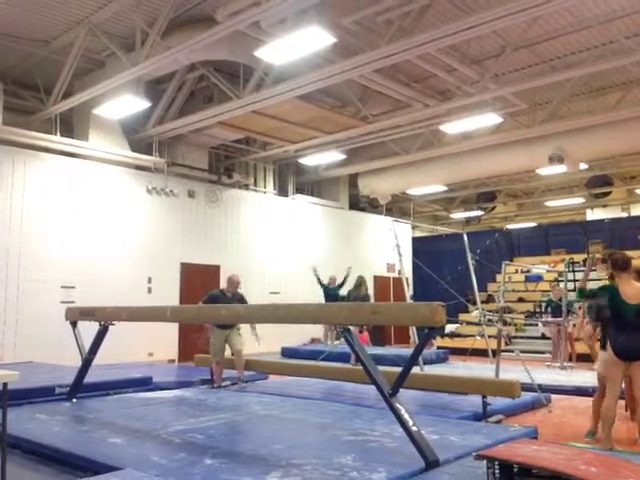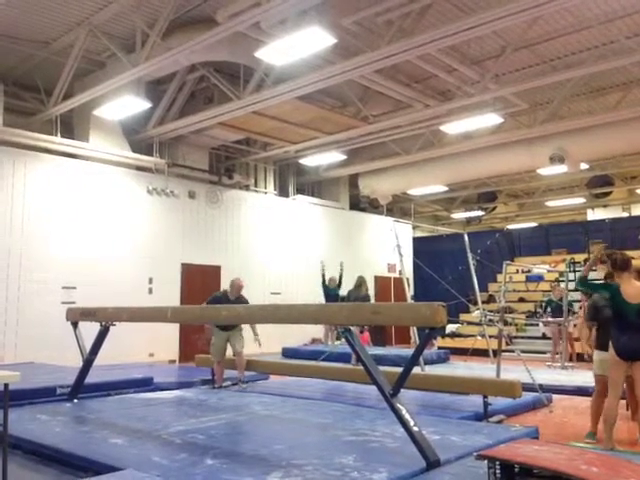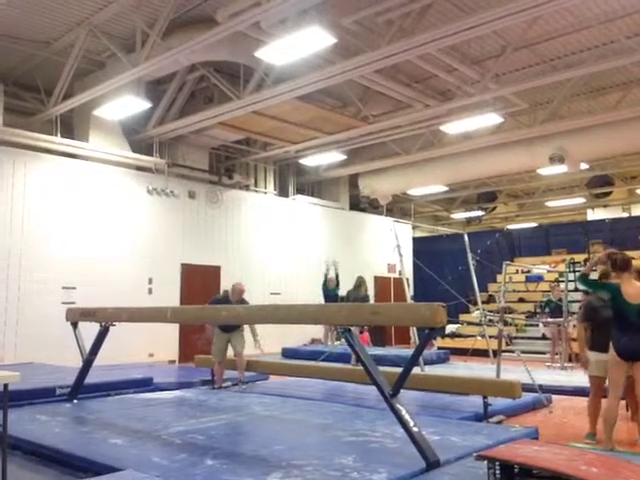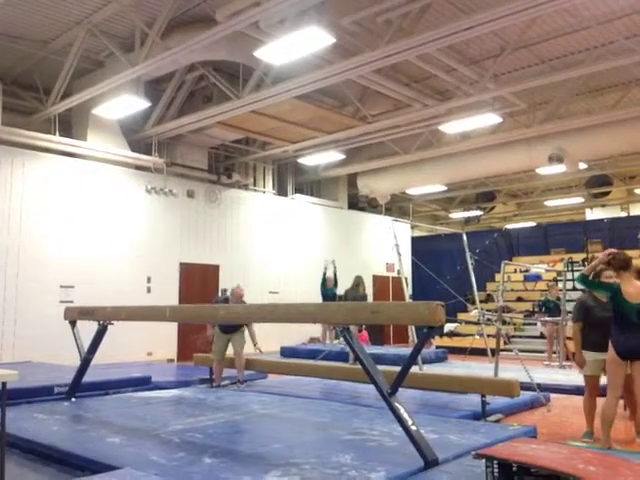
dt=0.1s
person 1, frame 1
left shoulder: (610, 290)
left elbow: (582, 294)
left wrist: (588, 269)
left hip: (618, 346)
left knee: (611, 395)
left ankle: (606, 441)
person 1, frame 2
left shoulder: (612, 289)
left elbow: (581, 283)
left wrist: (592, 261)
left hip: (620, 346)
left knee: (613, 396)
left ankle: (608, 441)
person 1, frame 3
left shoulder: (613, 290)
left elbow: (582, 279)
left wrist: (595, 261)
left hip: (620, 346)
left knee: (614, 396)
left ankle: (607, 442)
person 1, frame 4
left shoulder: (613, 289)
left elbow: (582, 279)
left wrist: (597, 262)
left hip: (619, 345)
left knee: (613, 395)
left ankle: (605, 440)
person 2, frame 1
right shoulder: (601, 300)
right elbow: (592, 325)
right wrist: (589, 333)
right hip: (607, 351)
left knee: (632, 390)
right knee: (602, 391)
left ankle: (634, 421)
right ankle: (593, 427)
person 2, frame 2
right shoulder: (597, 301)
right elbow: (588, 326)
right wrist: (587, 343)
right hip: (604, 352)
left knee: (632, 390)
right knee: (601, 391)
left ankle: (635, 422)
right ankle: (593, 429)
person 2, frame 3
right shoulder: (591, 301)
right elbow: (582, 327)
right wrist: (582, 352)
right hip: (598, 353)
left knee: (631, 390)
right knee: (596, 392)
right ankle: (592, 430)
person 2, frame 4
right shoulder: (585, 301)
right elbow: (577, 328)
right wrist: (578, 352)
right hip: (591, 353)
left knee: (628, 389)
right knee: (591, 392)
right ankle: (589, 429)
